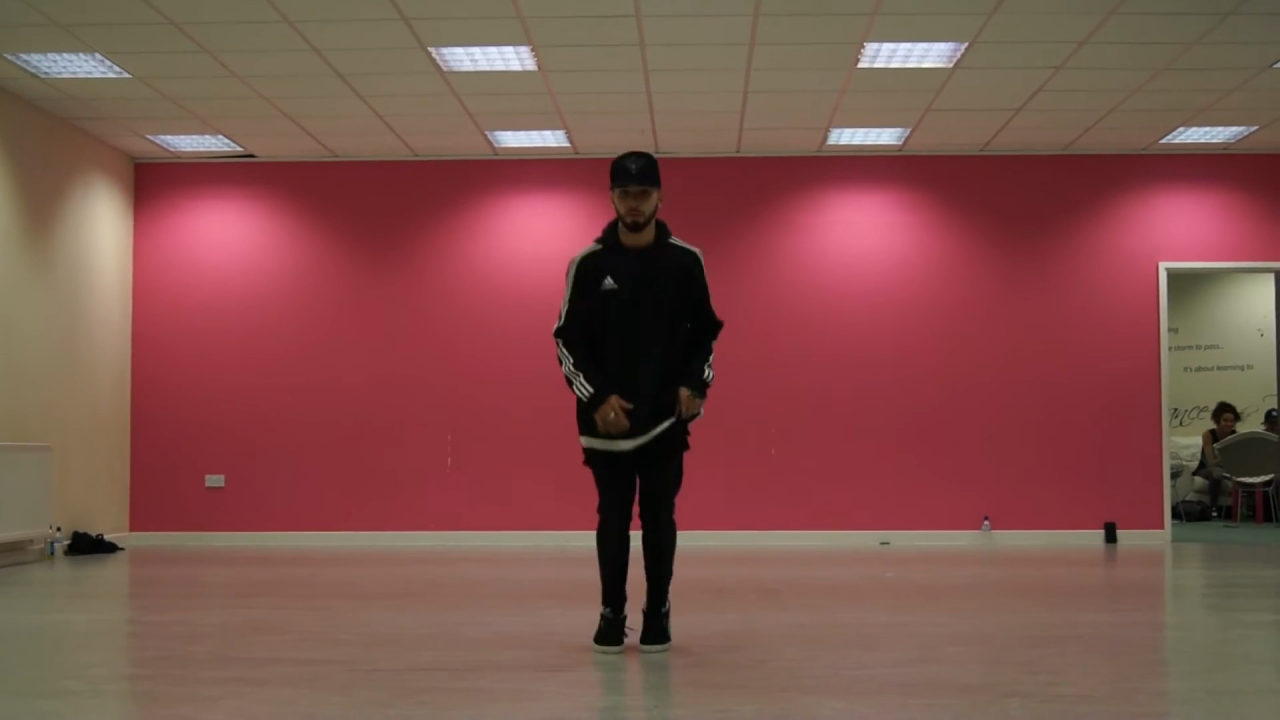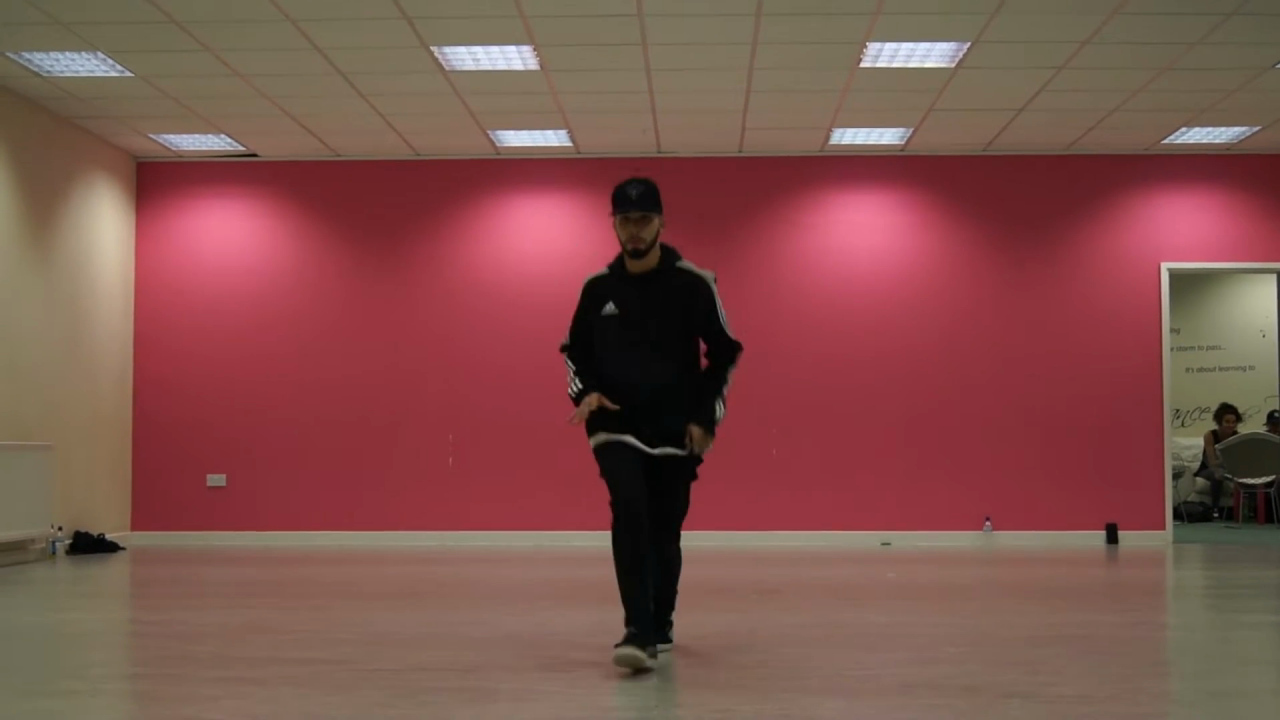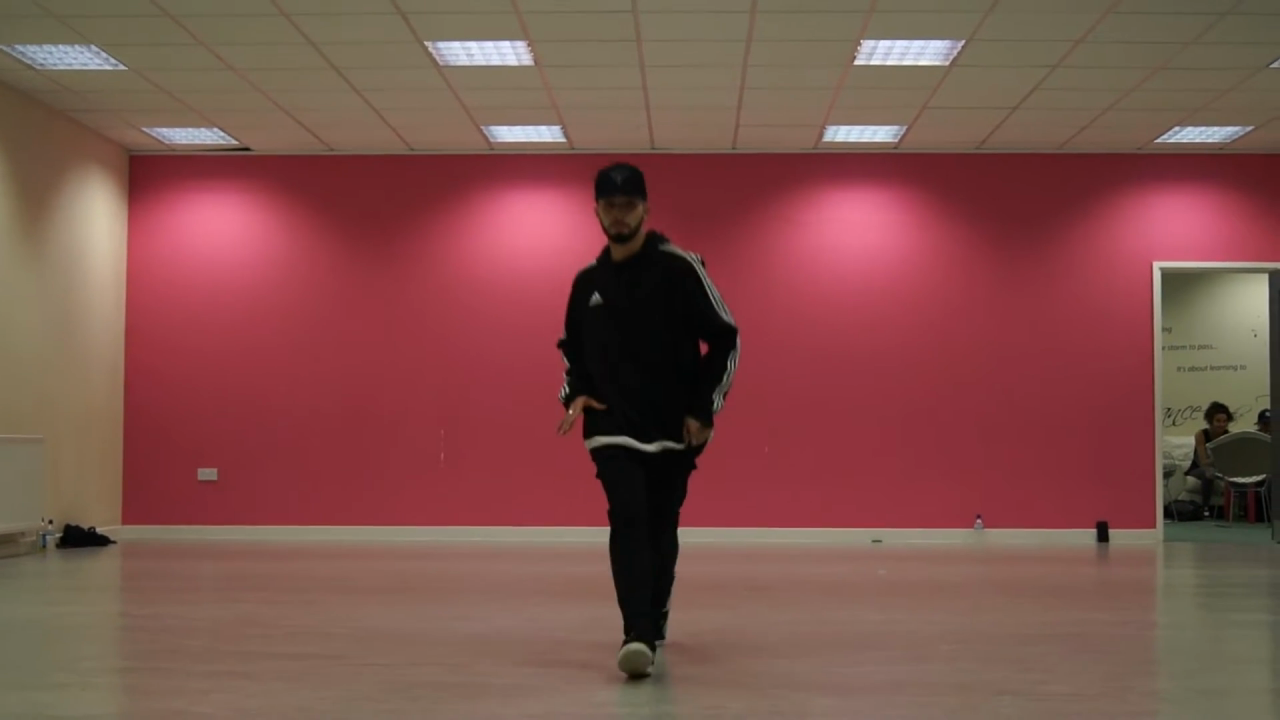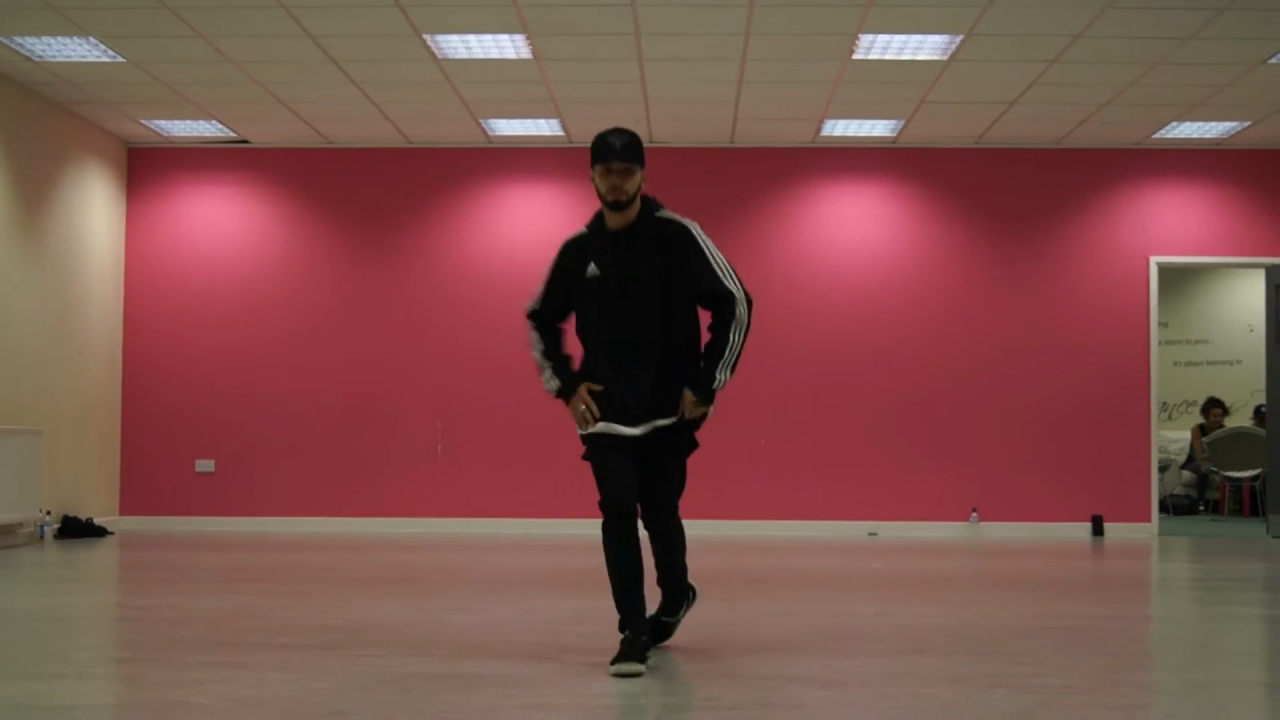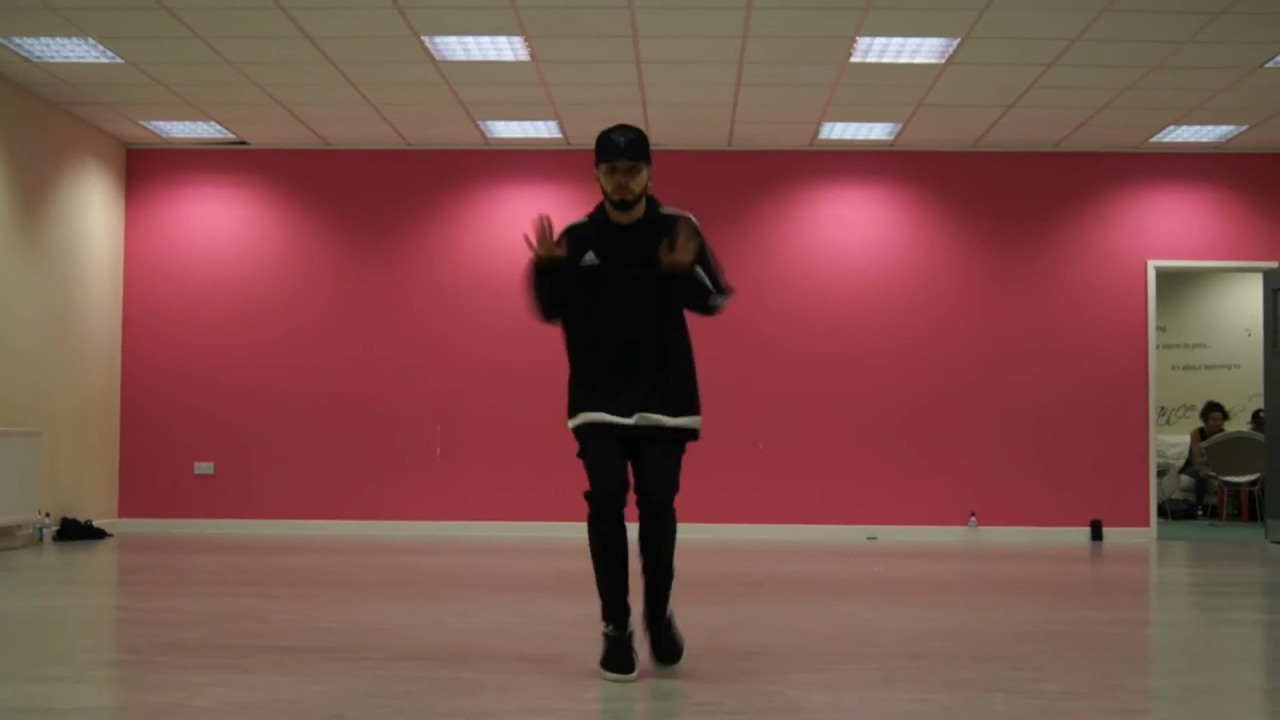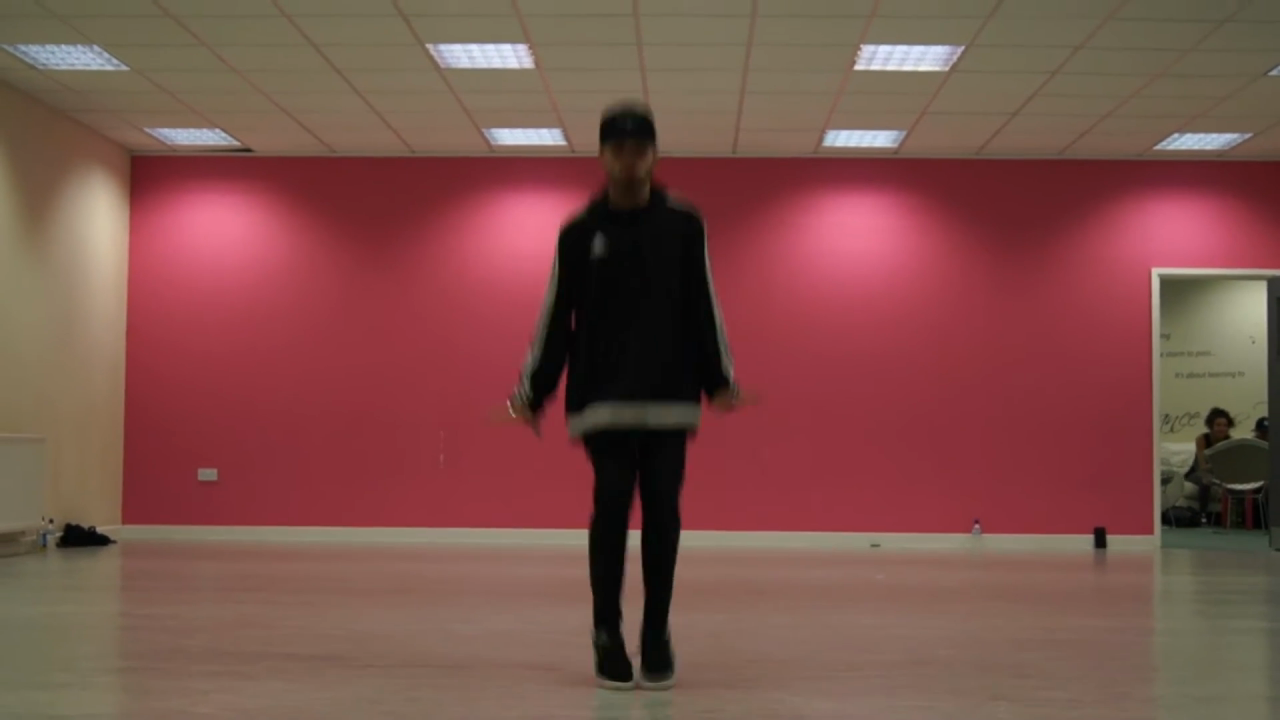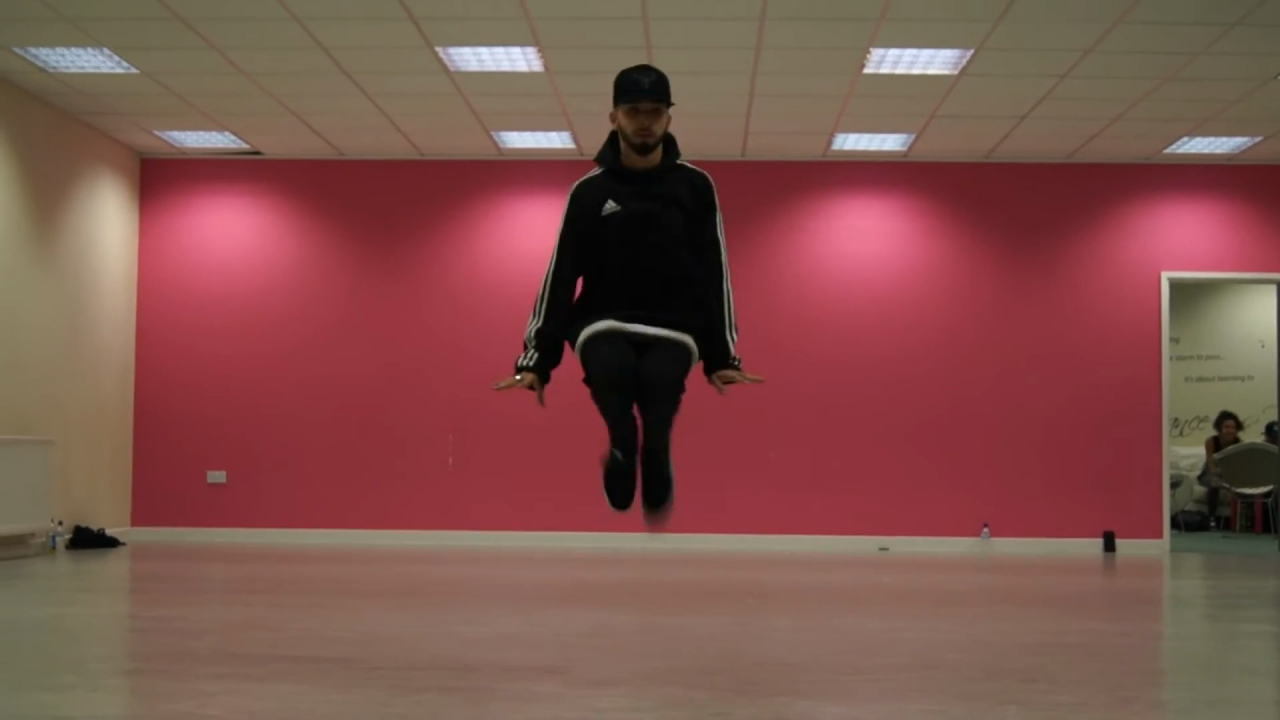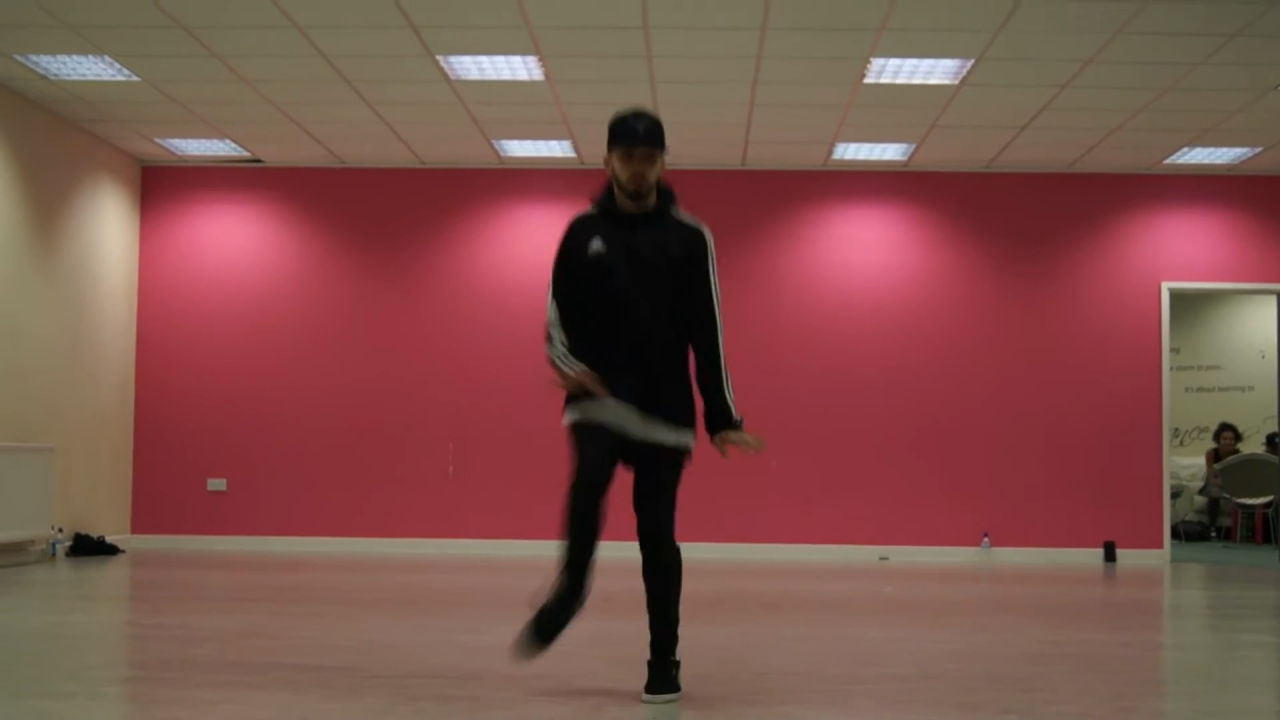
dt=0.2s
person 1, frame 1
left shoulder: (685, 260)
right shoulder: (588, 264)
left elbow: (704, 331)
right elbow: (567, 341)
left wrist: (694, 383)
right wrist: (595, 395)
left hip: (665, 414)
right hip: (608, 419)
left knee: (659, 515)
right knee: (613, 514)
left ankle: (657, 616)
right ankle: (612, 613)
person 1, frame 2
left shoulder: (694, 283)
right shoulder: (596, 289)
left elbow: (725, 354)
right elbow: (575, 351)
left wrist: (706, 416)
right wrist: (585, 391)
left hip: (676, 434)
right hip: (616, 431)
left knee: (664, 532)
right knee: (628, 514)
left ankle: (660, 622)
right ankle: (637, 630)
person 1, frame 3
left shoulder: (681, 267)
right shoulder: (587, 281)
left elbow: (727, 339)
right elbow: (574, 349)
left wrist: (704, 408)
right wrist: (574, 393)
left hip: (673, 427)
right hip: (613, 428)
left knee: (660, 525)
right knee: (627, 520)
left ankle: (654, 607)
right ankle: (638, 634)
person 1, frame 4
left shoulder: (677, 234)
right shoulder: (576, 250)
left elbow: (733, 304)
right elbow: (541, 320)
left wrist: (708, 384)
right wrist: (564, 382)
left hip: (670, 407)
right hip: (606, 410)
left knee: (659, 510)
right knee: (618, 513)
left ankle: (675, 588)
right ankle: (635, 633)
person 1, frame 5
left shoulder: (678, 228)
right shoulder: (576, 239)
left elbow: (713, 299)
right elbow: (554, 310)
left wrist: (690, 269)
right wrist: (544, 267)
left hip: (663, 400)
right hip: (597, 401)
left knee: (657, 504)
right knee: (605, 503)
left ankle: (660, 617)
right ankle: (618, 636)
person 1, frame 6
left shoulder: (684, 226)
right shoulder: (577, 232)
left elbow: (702, 309)
right elbow: (556, 317)
left wrist: (720, 382)
right wrist: (531, 394)
left hip: (667, 395)
right hip: (602, 397)
left knee: (663, 509)
right knee: (612, 507)
left ankle: (655, 635)
right ankle: (608, 635)
person 1, frame 7
left shoulder: (695, 188)
right shoulder: (590, 192)
left elbow: (714, 277)
right elbow: (561, 280)
left wrist: (722, 357)
right wrist: (537, 362)
left hip: (671, 328)
right hip: (604, 326)
left knee: (656, 385)
right knee: (612, 369)
right ankle: (624, 458)
person 1, frame 8
left shoulder: (689, 235)
right shoulder: (584, 232)
left elbow: (706, 328)
right elbow: (559, 313)
left wrist: (723, 414)
right wrist: (568, 362)
left hip: (662, 406)
right hip: (599, 400)
left knee: (656, 530)
right knee: (587, 490)
left ankle: (665, 660)
right ankle: (567, 594)
